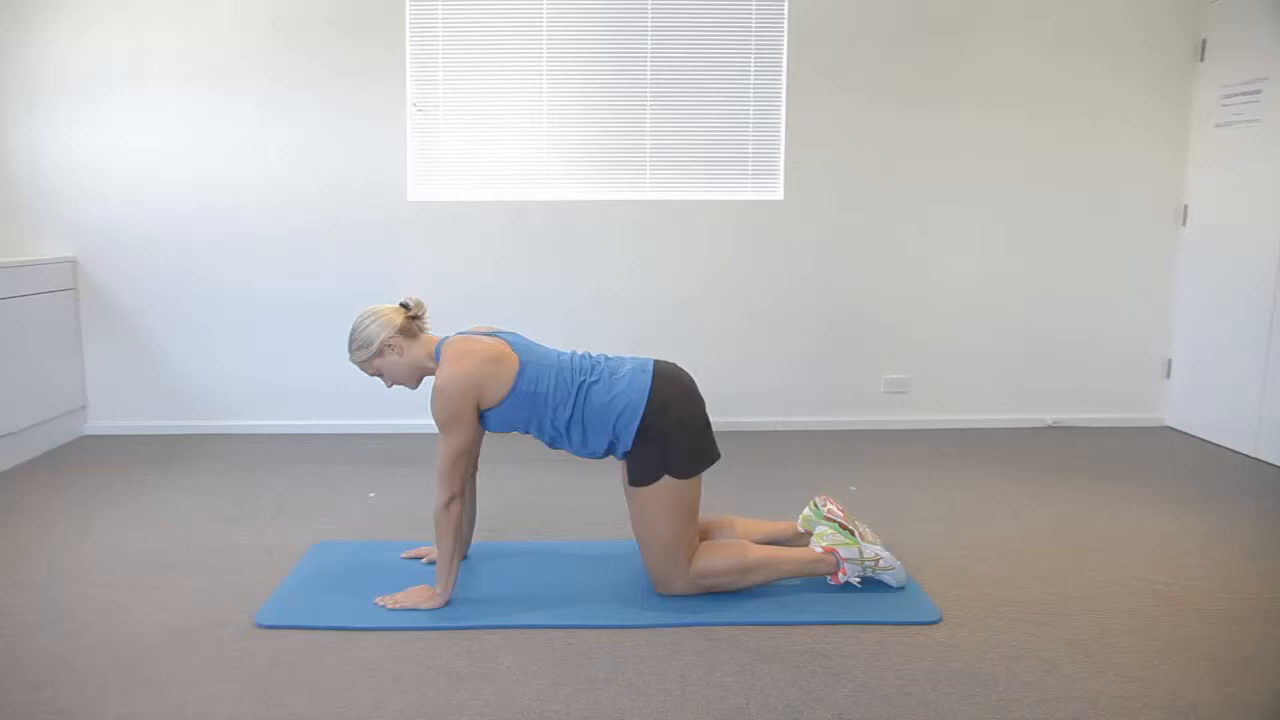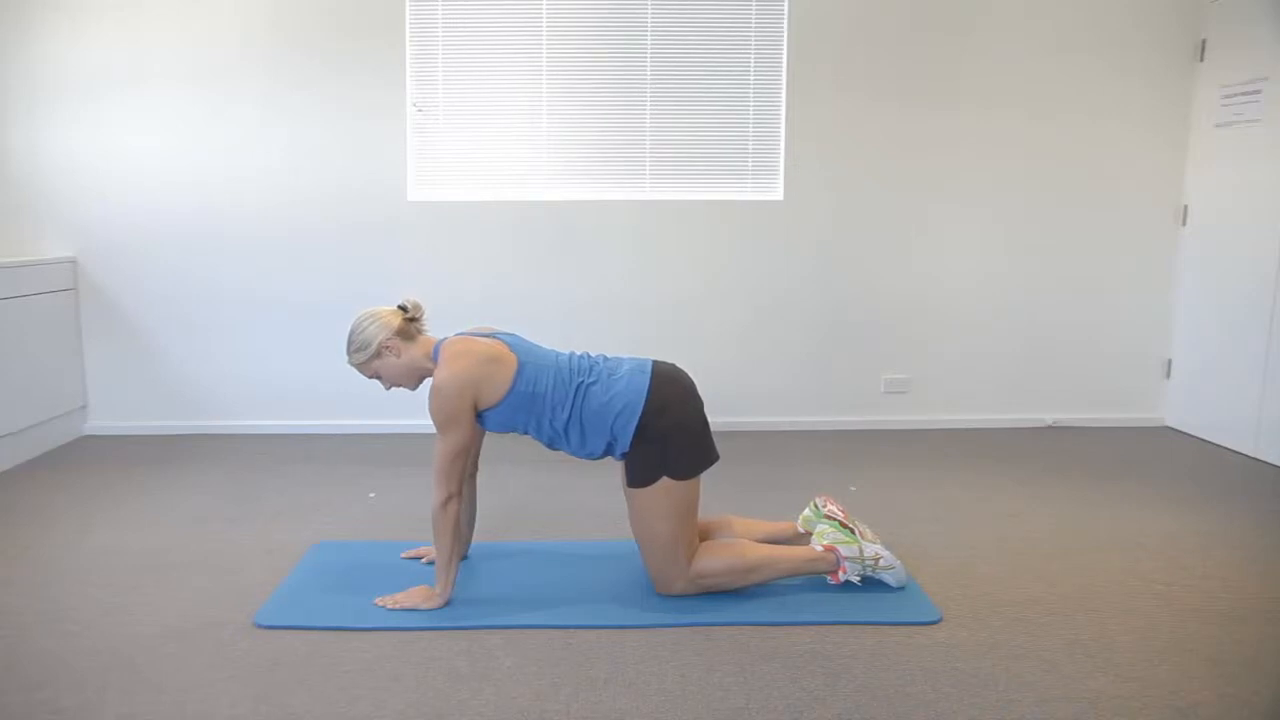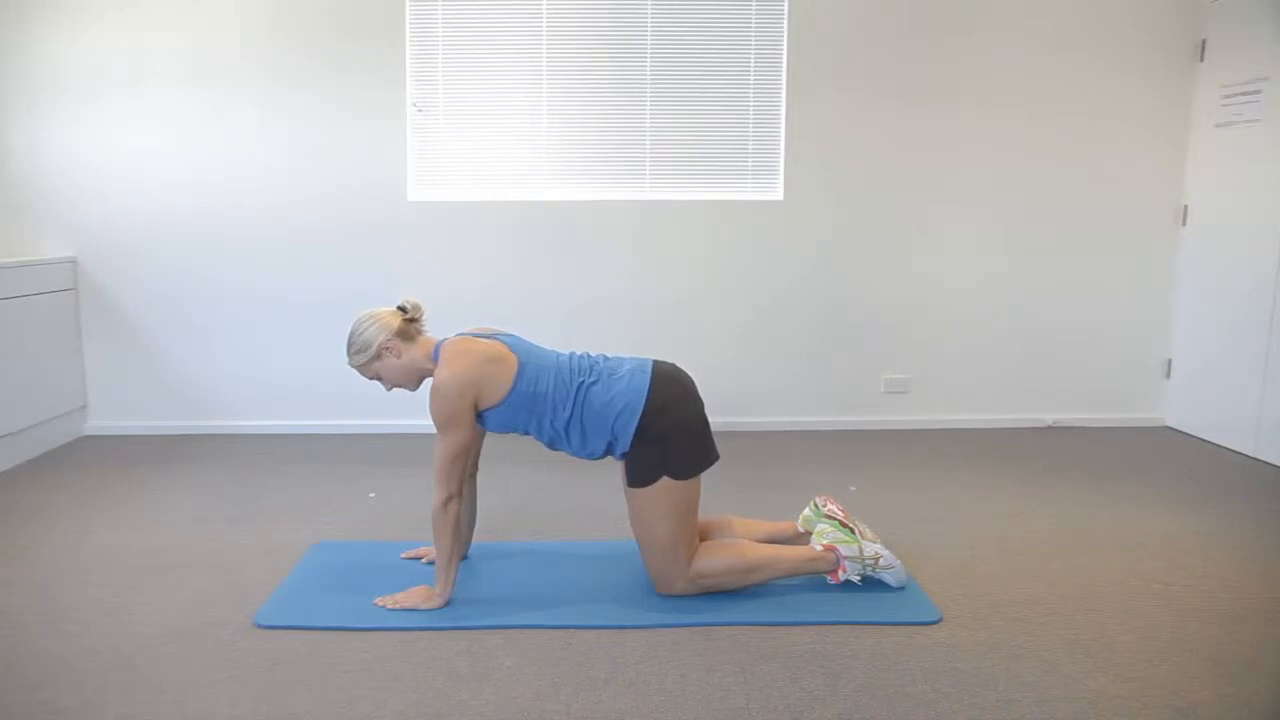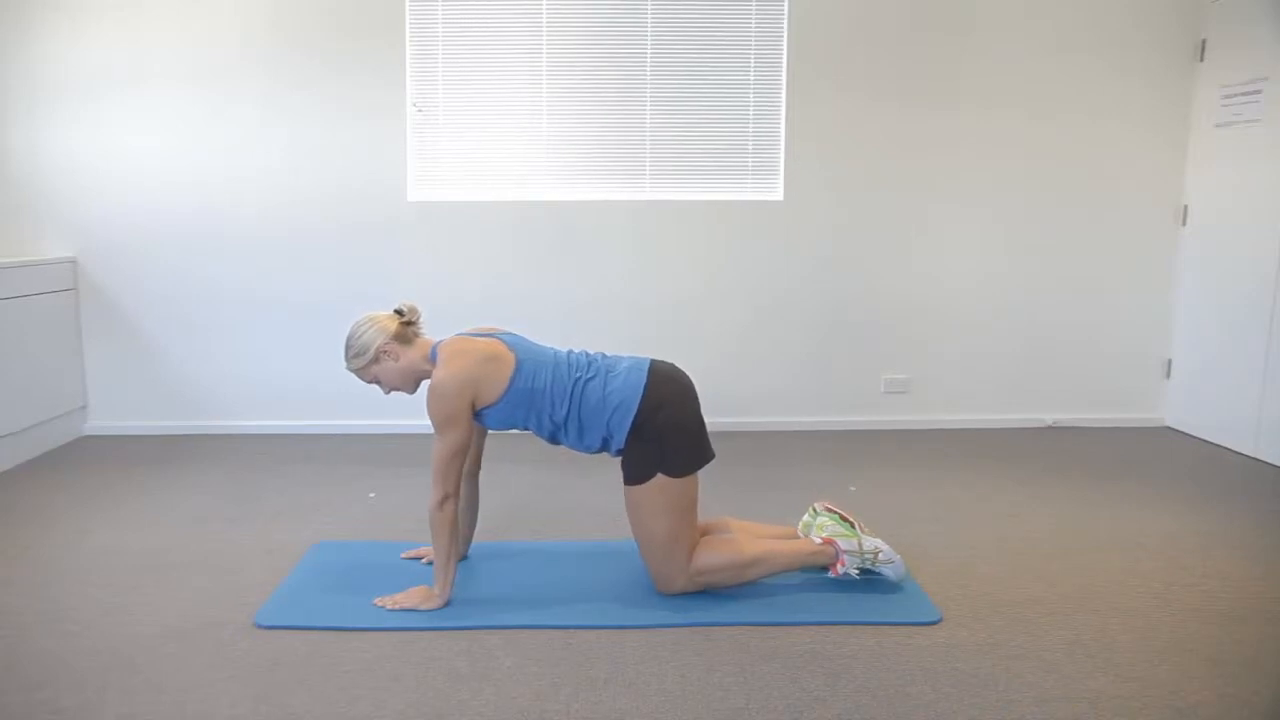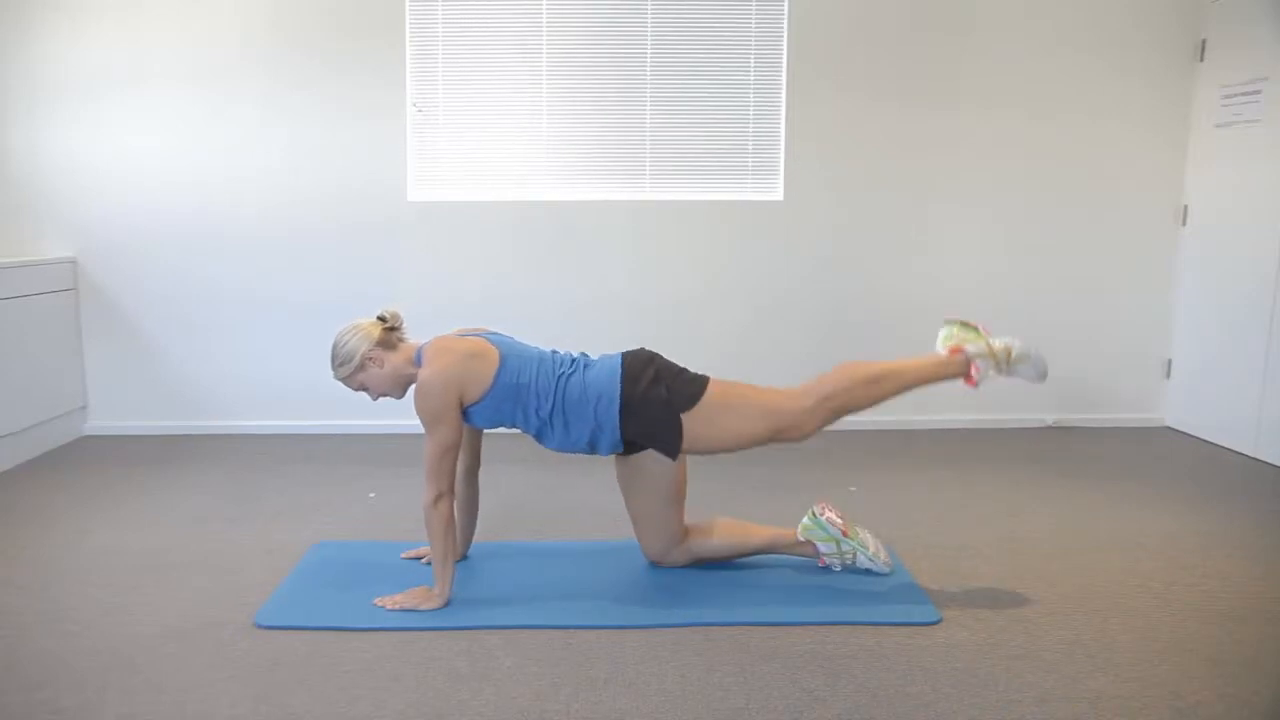
dt=1s
person 1, frame 1
left shoulder: (453, 380)
right shoulder: (468, 347)
left elbow: (450, 491)
right elbow: (468, 473)
left wrist: (441, 588)
right wrist: (456, 547)
left hip: (654, 417)
right hip: (651, 398)
left knee: (675, 575)
right knee: (675, 539)
left ankle: (835, 556)
right ankle: (813, 526)
person 1, frame 2
left shoulder: (450, 380)
right shoulder: (466, 349)
left elbow: (448, 491)
right elbow: (468, 472)
left wrist: (441, 589)
right wrist: (457, 546)
left hip: (652, 417)
right hip: (651, 399)
left knee: (674, 575)
right knee: (674, 539)
left ankle: (835, 553)
right ankle: (812, 525)
person 1, frame 3
left shoulder: (451, 380)
right shoulder: (466, 350)
left elbow: (448, 492)
right elbow: (468, 472)
left wrist: (441, 589)
right wrist: (457, 547)
left hip: (652, 417)
right hip: (652, 398)
left knee: (674, 576)
right knee: (674, 539)
left ankle: (835, 553)
right ankle: (812, 526)
person 1, frame 4
left shoulder: (448, 381)
right shoulder: (465, 353)
left elbow: (445, 492)
right elbow: (470, 473)
left wrist: (439, 589)
right wrist: (457, 547)
left hip: (652, 416)
right hip: (650, 399)
left knee: (675, 575)
right knee: (674, 540)
left ankle: (832, 548)
right ankle: (813, 530)
person 1, frame 5
left shoulder: (435, 381)
right shoulder: (455, 357)
left elbow: (439, 492)
right elbow: (469, 468)
left wrist: (439, 588)
right wrist: (457, 548)
left hip: (641, 400)
right hip: (630, 412)
left knee: (805, 409)
right knee: (668, 549)
left ankle: (965, 355)
right ankle: (813, 539)
